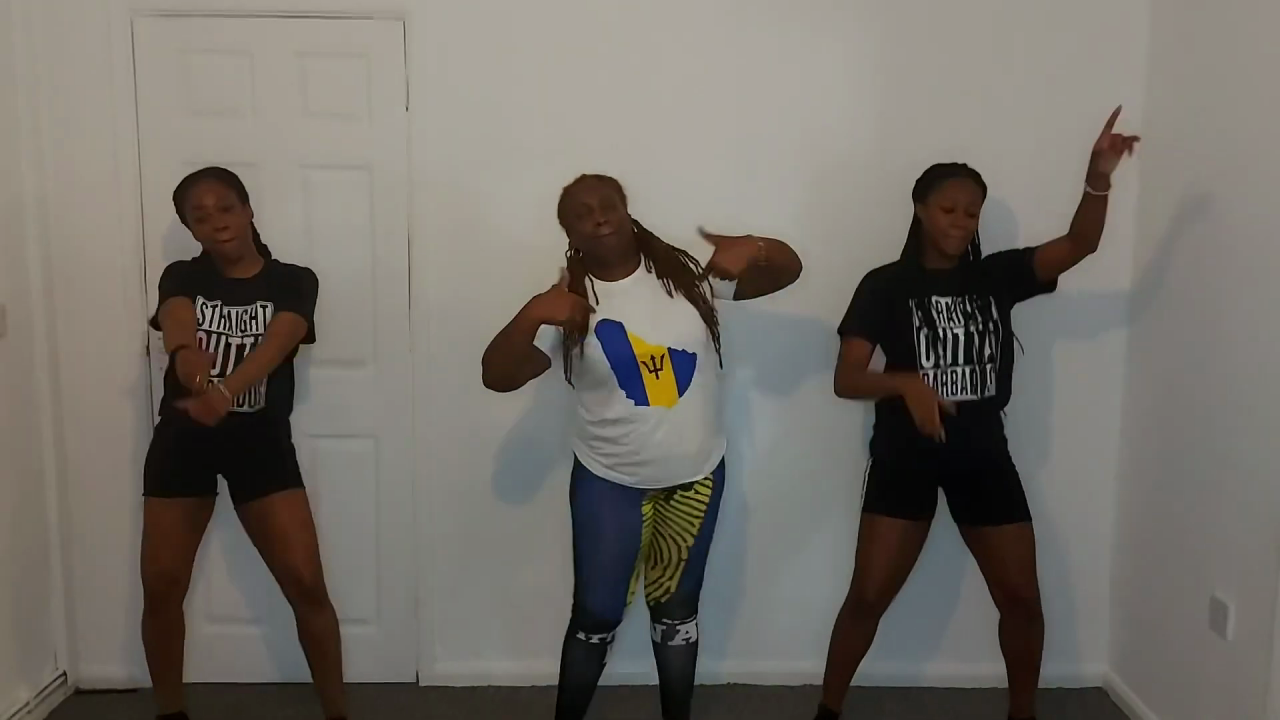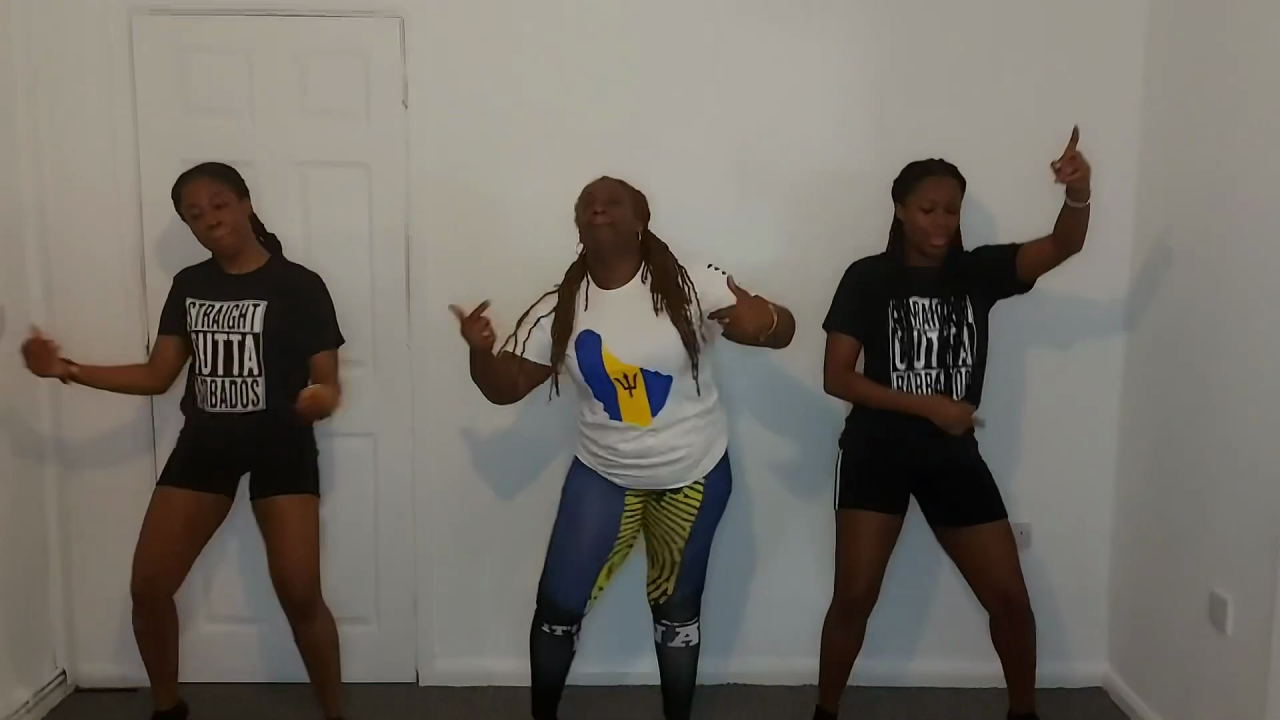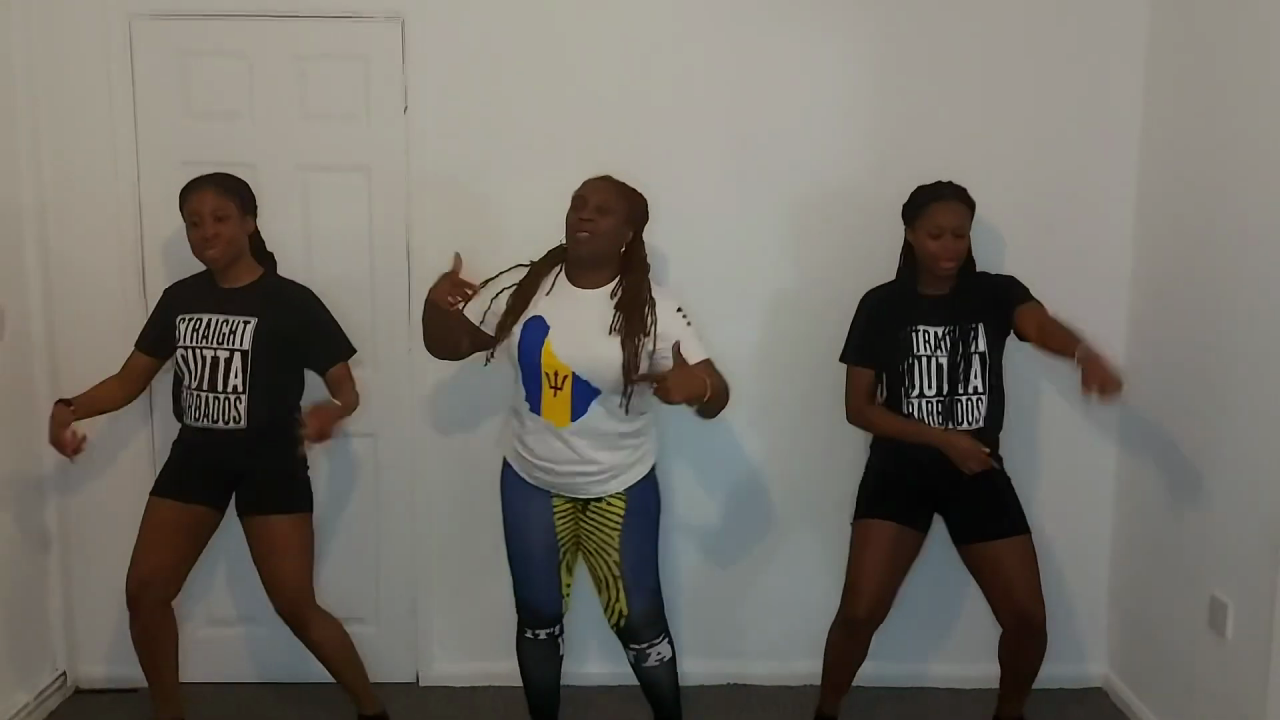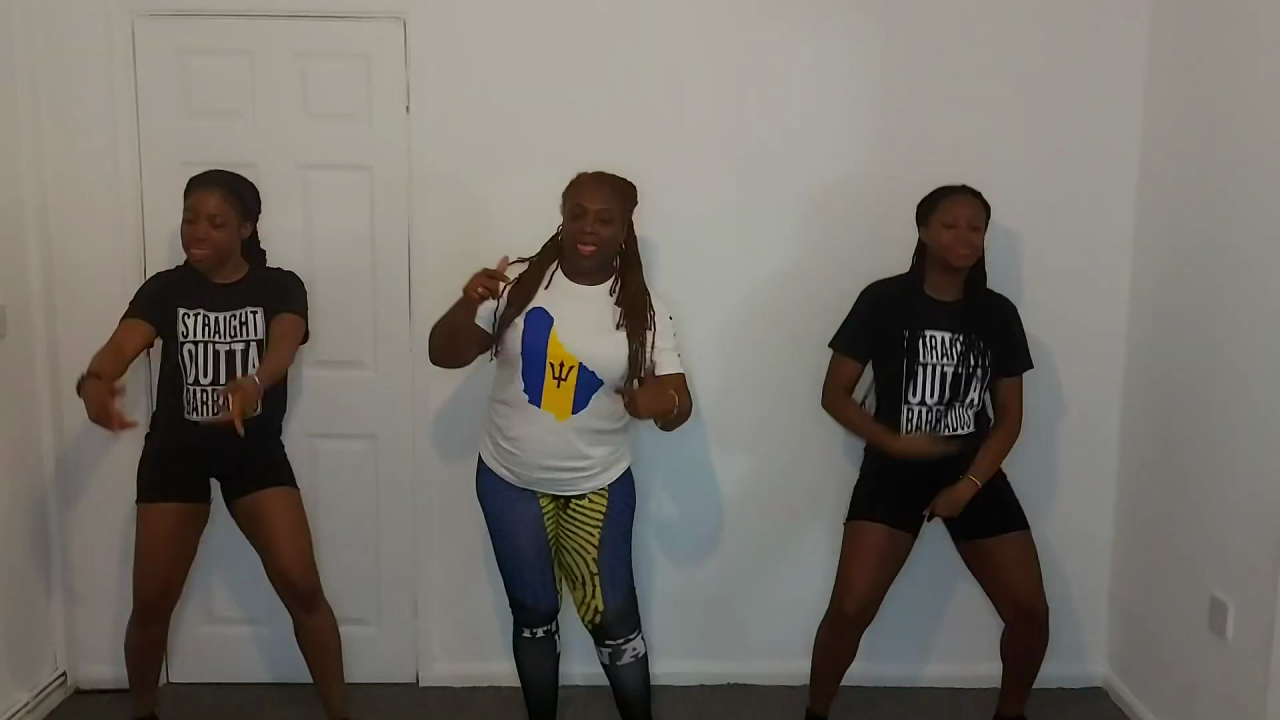
dt=0.4s
person 1, frame 1
left shoulder: (999, 275)
right shoulder: (886, 285)
left elbow: (1082, 244)
right elbow: (846, 378)
left wrist: (1099, 179)
right wrist: (901, 384)
left hip: (984, 456)
right hip: (906, 454)
left knee: (1021, 601)
right knee: (869, 596)
person 1, frame 2
left shoulder: (980, 272)
right shoulder: (867, 279)
left elbow: (1062, 248)
right elbow: (836, 376)
left wrist: (1078, 194)
right wrist: (925, 404)
left hip: (954, 456)
right hip: (876, 453)
left knee: (1011, 601)
right knee: (854, 599)
person 1, frame 3
left shoulder: (997, 293)
right shoulder: (881, 306)
left elbow: (1043, 329)
right elbow: (859, 408)
left wrist: (1087, 357)
right wrist: (942, 440)
left hip: (980, 472)
right hip: (900, 468)
left knee: (1027, 618)
right knee: (860, 612)
person 1, frame 4
left shoulder: (998, 314)
right shoulder: (883, 302)
left elbow: (1010, 414)
right elbow: (835, 394)
left wrist: (972, 482)
right wrist: (890, 439)
left hip: (972, 475)
right hip: (893, 470)
left knee: (1029, 612)
right knee: (850, 610)
person 2, frame 1
left shoulder: (294, 282)
right shoulder: (181, 278)
left elbow: (274, 349)
right elbow: (178, 338)
left wrist: (222, 397)
right wrist: (187, 358)
left hip: (261, 444)
right hip: (182, 444)
left knee: (306, 586)
right knee: (161, 589)
person 2, frame 2
left shoulder: (298, 285)
right shoulder: (190, 285)
left elbow: (327, 375)
right elbow: (157, 376)
left wrist: (323, 395)
right wrist: (64, 369)
left hip: (282, 448)
right hip: (203, 447)
left knee: (299, 595)
right knee: (150, 586)
person 2, frame 3
left shoulder: (291, 302)
right shoulder: (179, 298)
left elbow: (347, 388)
right elbow: (131, 379)
left wrist: (329, 414)
right wrist: (70, 407)
left hip: (271, 462)
right hip: (194, 460)
left knee: (295, 607)
right knee: (144, 591)
person 2, frame 4
left shoulder: (280, 287)
right shoulder: (164, 289)
left elbow: (284, 345)
right elbow: (119, 346)
left wrist: (250, 387)
right wrist: (94, 385)
left hip: (254, 447)
right hip: (176, 452)
left knee: (301, 586)
right knee: (152, 600)
person 3, frame 1
left shoulder: (688, 272)
right shoulder: (567, 303)
left elbow: (788, 268)
right elbow: (498, 376)
left wrist: (752, 250)
right wrist: (531, 316)
left hip: (697, 474)
right hip: (610, 481)
left knee: (675, 606)
right knee: (595, 615)
person 3, frame 2
left shoulder: (690, 286)
right shoulder: (560, 308)
left elbow: (781, 330)
right elbow: (504, 387)
left wrist: (763, 318)
right wrist: (479, 348)
left hip: (692, 477)
right hip: (603, 476)
left knee: (676, 608)
right knee: (560, 605)
person 3, frame 3
left shoulder: (653, 309)
right shoulder: (521, 286)
left elbow: (715, 396)
right elbow: (449, 345)
left wrist: (696, 388)
right wrist: (438, 305)
left hip: (620, 488)
right hip: (531, 484)
left knee: (640, 620)
right knee: (538, 616)
person 3, frame 4
left shoulder: (642, 308)
right shoulder: (518, 282)
left elbow: (676, 399)
right elbow: (443, 354)
left wrist: (662, 402)
right wrist: (470, 305)
left hip: (600, 485)
right hip: (511, 481)
left knee: (614, 618)
right knee: (534, 615)
